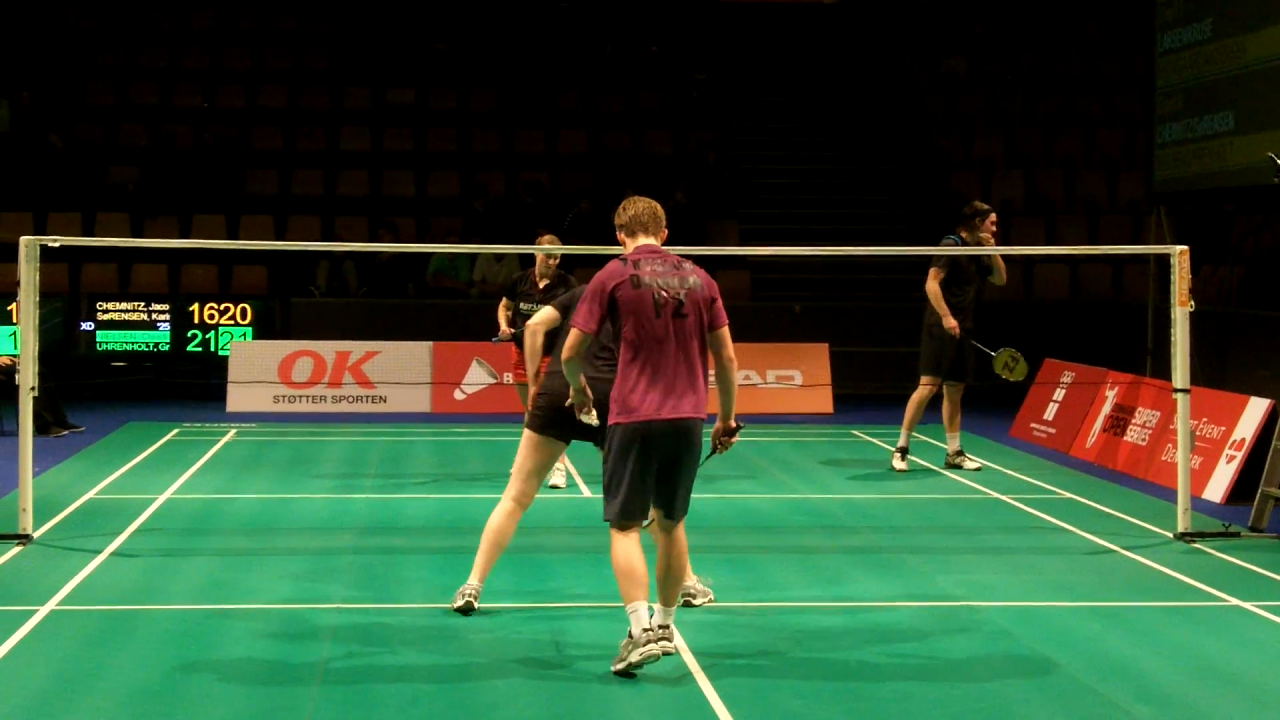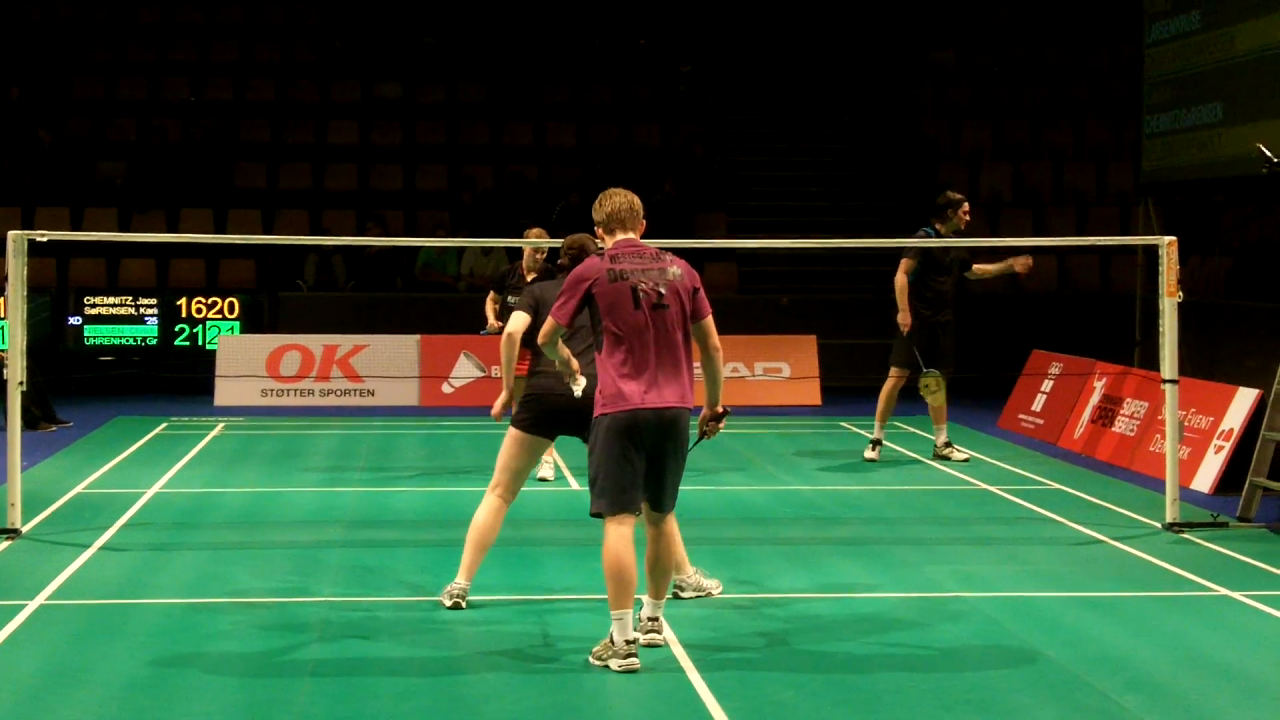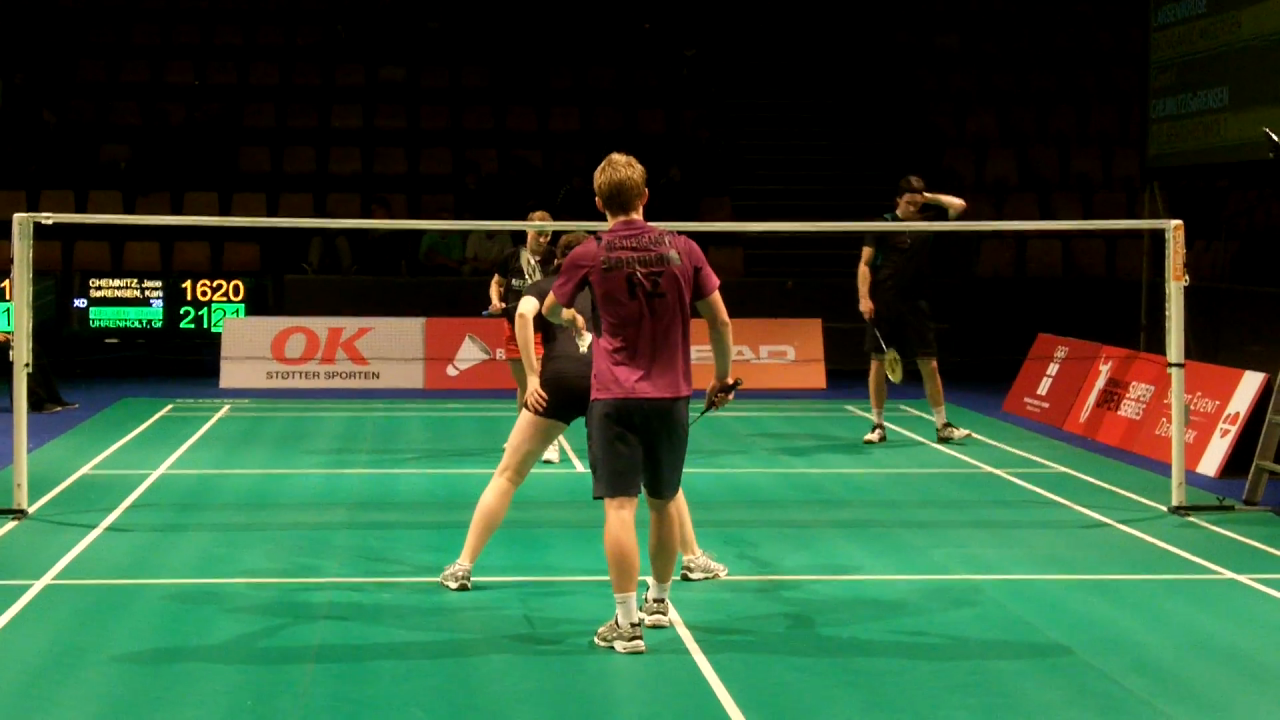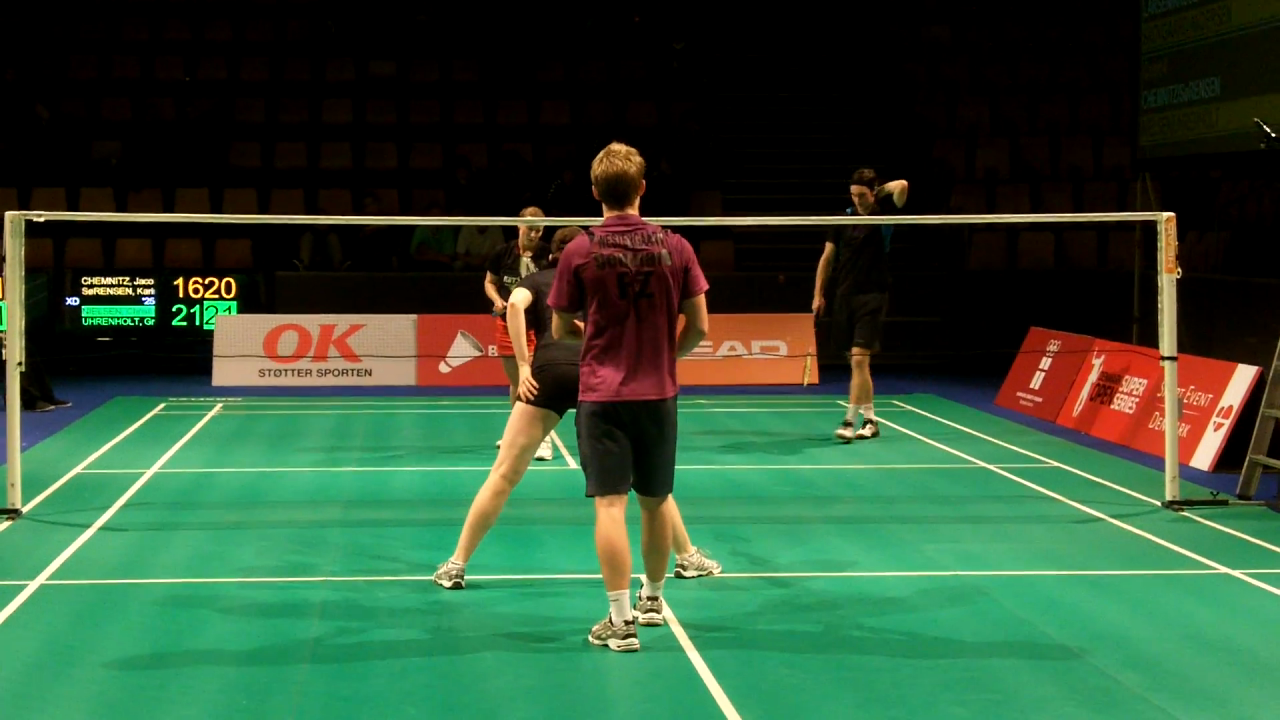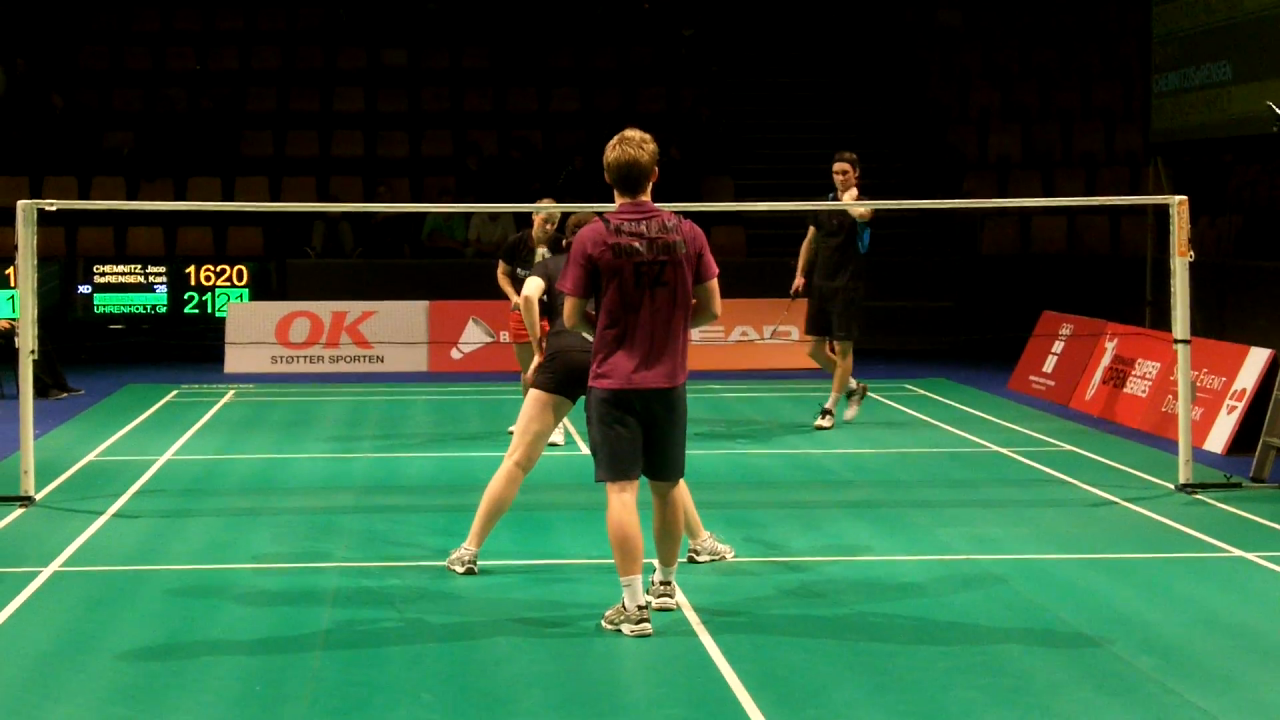
dt=0.4s
person 1, frame 1
left shoulder: (613, 276)
right shoulder: (699, 278)
left elbow: (570, 353)
right elbow: (726, 358)
left wrist: (578, 387)
right wrist: (727, 418)
left hip: (634, 418)
right hip: (688, 419)
left knee: (625, 526)
right knee: (671, 523)
left ankle: (641, 629)
right ankle: (664, 626)
person 1, frame 2
left shoulder: (591, 271)
right shoulder: (680, 269)
left elbow: (546, 339)
right elbow: (712, 346)
left wrist: (565, 359)
right wrist: (713, 403)
left hip: (620, 410)
right hip: (674, 409)
left knee: (619, 520)
right knee: (660, 516)
left ankle: (623, 640)
right ankle: (653, 619)
person 1, frame 3
left shoulder: (588, 255)
right shoulder: (683, 249)
left elbow: (549, 311)
right elbow: (720, 321)
left wrist: (572, 317)
right wrist: (723, 375)
left hip: (615, 397)
right hip: (671, 396)
left knee: (620, 505)
right knee: (663, 501)
left ankle: (628, 622)
right ankle: (658, 601)
person 1, frame 4
left shoulder: (579, 251)
right shoulder: (675, 247)
left elbow: (560, 330)
right elbow: (699, 327)
left hip: (602, 395)
right hip: (658, 394)
left knee: (610, 504)
right knee: (655, 501)
left ankle: (621, 620)
right ankle: (652, 599)
person 1, frame 5
left shoulder: (592, 238)
right shoulder: (688, 233)
left elbow: (573, 318)
right elbow: (710, 309)
left hip: (613, 382)
right hip: (668, 381)
left knee: (621, 490)
right knee: (667, 486)
left ankle: (634, 606)
right ankle: (665, 584)
person 2, frame 1
left shoulder: (586, 291)
left elbow: (534, 325)
left wrist: (535, 380)
left hip: (556, 393)
right hip: (606, 400)
left knee: (516, 498)
left ankle: (472, 589)
right ankle: (688, 584)
person 2, frame 2
left shoulder: (539, 291)
left elbow: (512, 333)
left wrist: (507, 390)
left hip: (544, 394)
right hip: (596, 397)
left knee: (499, 494)
left ankle: (460, 586)
right ankle: (686, 577)
person 2, frame 3
left shoulder: (542, 287)
left elbow: (524, 314)
left wrist: (532, 375)
left hip: (560, 379)
left knee: (508, 475)
left ankle: (462, 567)
right ankle: (694, 559)
person 2, frame 4
left shoulder: (537, 280)
left elbow: (515, 304)
left wrist: (523, 364)
left hip: (551, 371)
left knee: (505, 473)
left ankle: (456, 565)
right ankle: (688, 557)
person 2, frame 5
left shoulder: (549, 265)
left elbow: (528, 296)
left wrist: (539, 349)
left hip: (564, 358)
left knee: (518, 461)
left ankle: (468, 551)
right ankle: (701, 542)
person 3, frame 1
left shoulder: (978, 254)
right shoulder: (950, 246)
left elbow: (1000, 279)
right elbow: (932, 283)
left wrist: (992, 250)
right wrist: (945, 316)
left hip: (963, 330)
right hip: (941, 327)
left knee: (955, 391)
right knee: (928, 386)
left ankle: (954, 453)
right ankle: (901, 448)
person 3, frame 2
left shoulder: (956, 246)
right shoulder: (923, 238)
left elbow: (972, 271)
right elbow: (901, 275)
left wrist: (1008, 264)
right wrist: (903, 311)
left hip: (941, 323)
right hip: (914, 321)
right knee: (897, 377)
left ankle: (941, 444)
right ankle: (876, 440)
person 3, frame 3
left shoulder: (927, 221)
left elbow: (959, 206)
right elbow: (865, 264)
left wrist: (929, 198)
right wrist: (864, 297)
left hip: (915, 305)
right hip: (884, 304)
left knee: (929, 366)
right knee: (878, 365)
left ankle: (943, 426)
right ankle: (878, 425)
person 3, frame 4
left shoulder: (884, 213)
left elbow: (902, 186)
right elbow: (827, 258)
left wrist: (879, 191)
right wrist: (818, 294)
left hip: (872, 297)
right hip: (845, 298)
left knee: (860, 359)
right knee: (855, 361)
left ankle: (850, 421)
right ankle: (869, 419)
person 3, frame 5
left shoulder: (858, 205)
left elbow: (863, 213)
right elbow: (810, 241)
left wrist: (848, 199)
right wrist: (800, 274)
left hip: (846, 286)
right hip: (819, 284)
left knee: (842, 349)
right knee: (815, 349)
left ankle: (830, 409)
right ankle: (853, 387)
person 4, frame 1
left shoulder: (567, 284)
right shoulder: (519, 281)
right elbow: (504, 307)
right wrist: (504, 326)
right hip: (523, 354)
right knee: (531, 410)
left ankle: (559, 468)
person 4, frame 2
left shoulder: (554, 277)
right shoulder: (506, 274)
right elbow: (491, 300)
right wrist: (492, 319)
right knee: (519, 403)
left ankle: (547, 460)
person 4, frame 3
left shoulder: (556, 260)
right shoulder: (510, 257)
right elbow: (496, 283)
right wrist: (495, 301)
right hip: (515, 329)
right knee: (522, 385)
left ankle: (551, 443)
person 4, frame 4
left shoulder: (547, 256)
right shoulder: (502, 254)
right elbow: (489, 282)
right wrist: (497, 301)
right hip: (507, 324)
right knee: (515, 382)
left ankle: (544, 439)
person 4, frame 5
left shoulder: (562, 247)
right shoulder: (515, 243)
right elbow: (502, 273)
right wrist: (513, 297)
right hip: (522, 312)
right knee: (527, 368)
left ankle: (556, 424)
